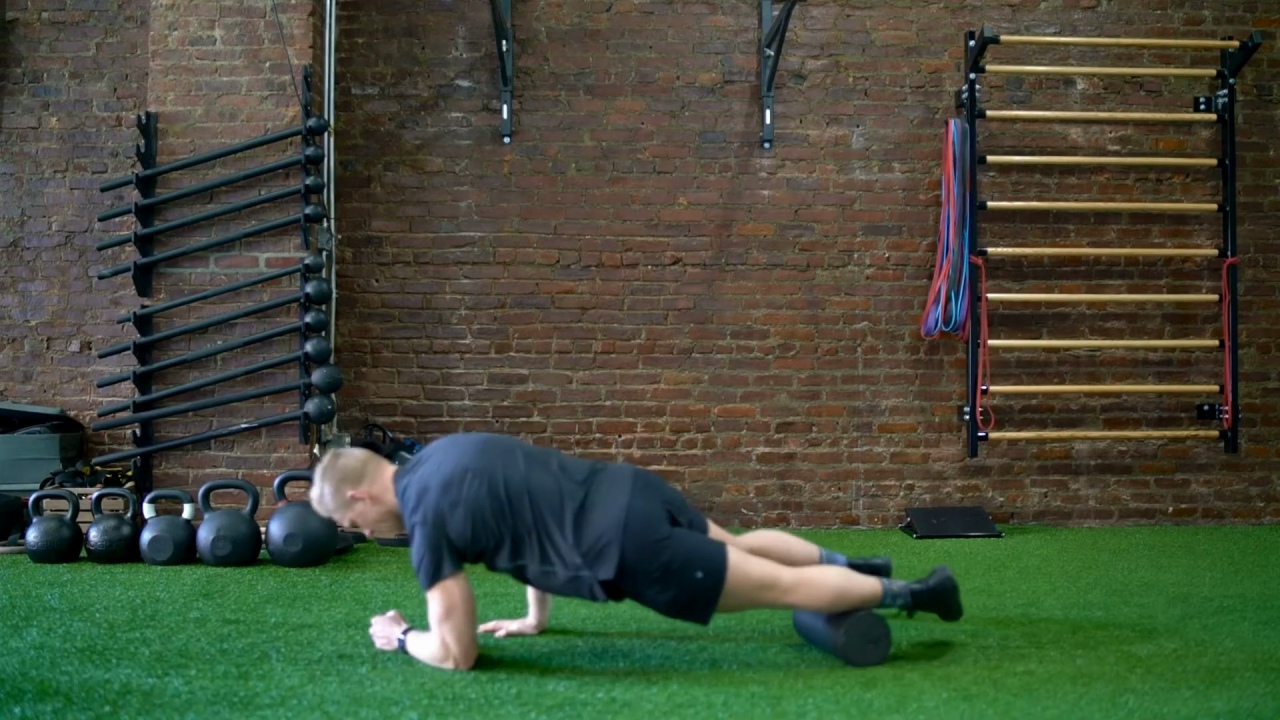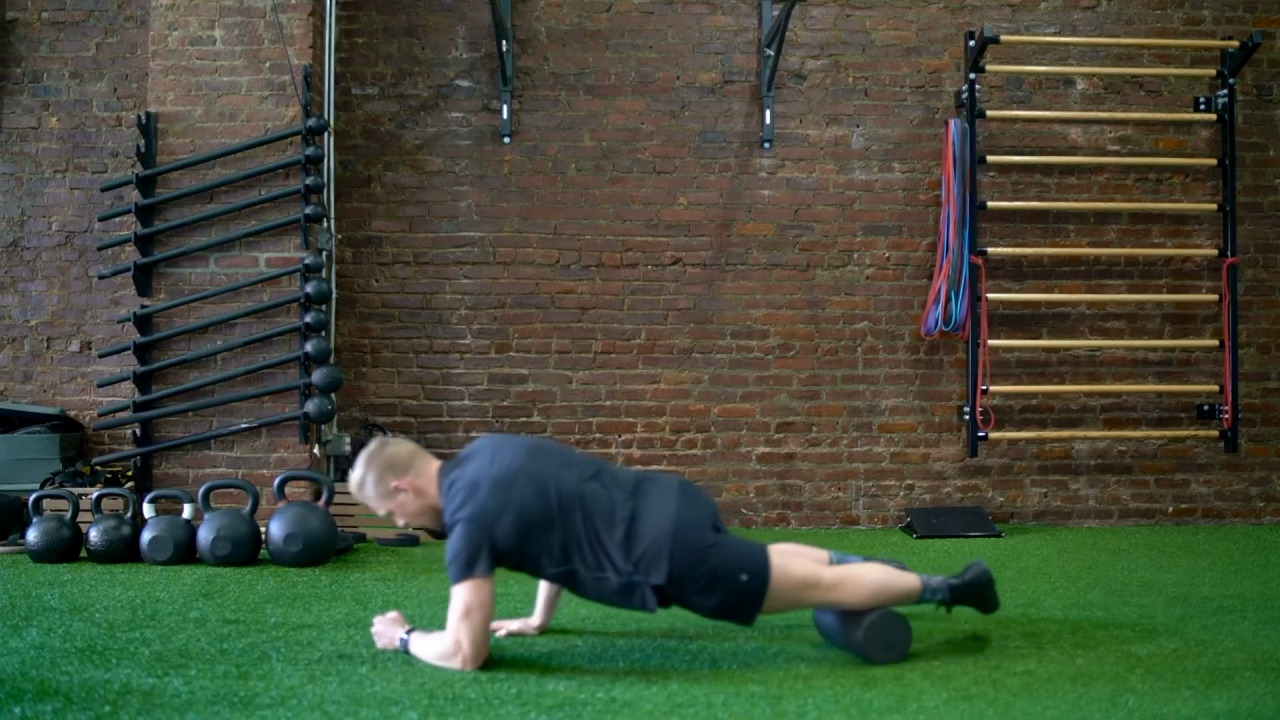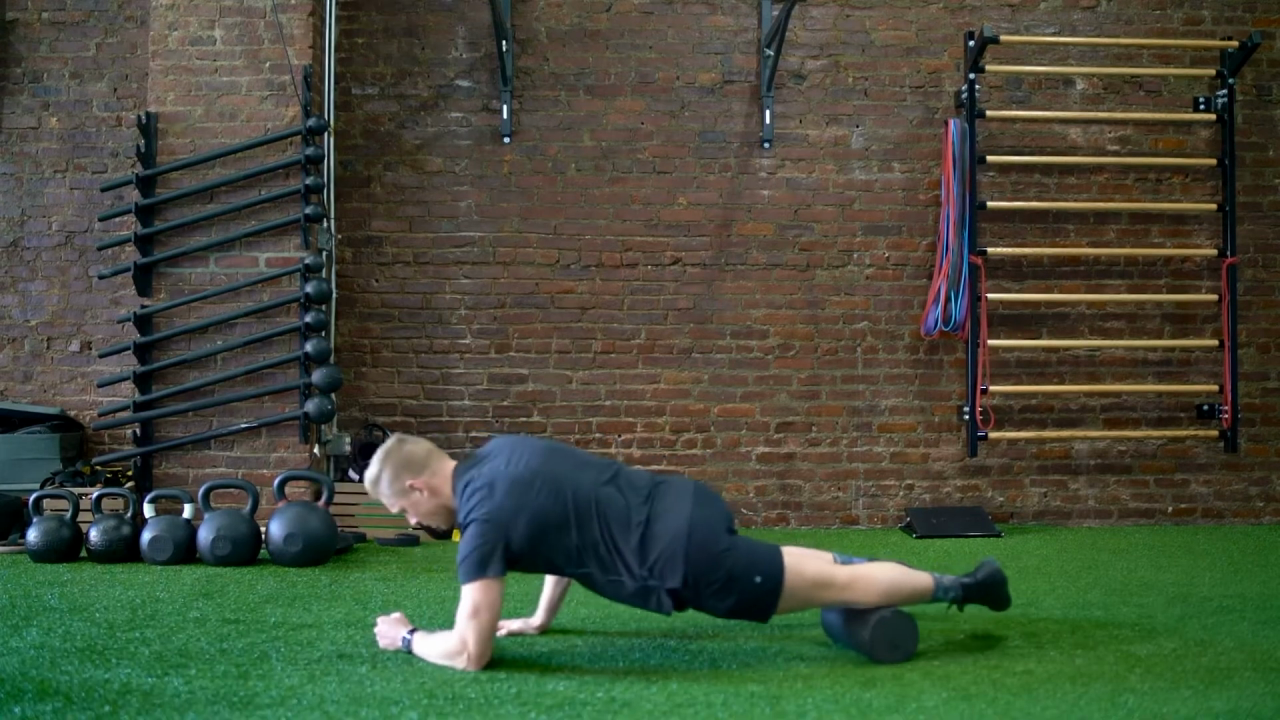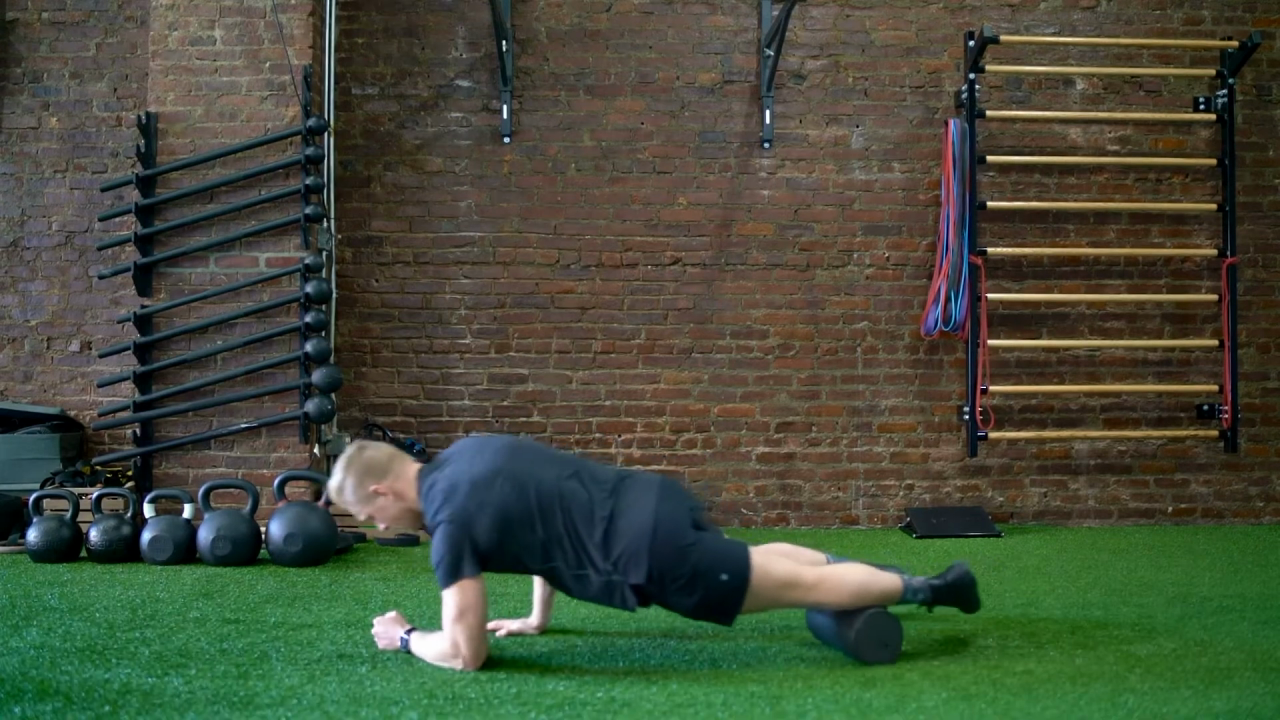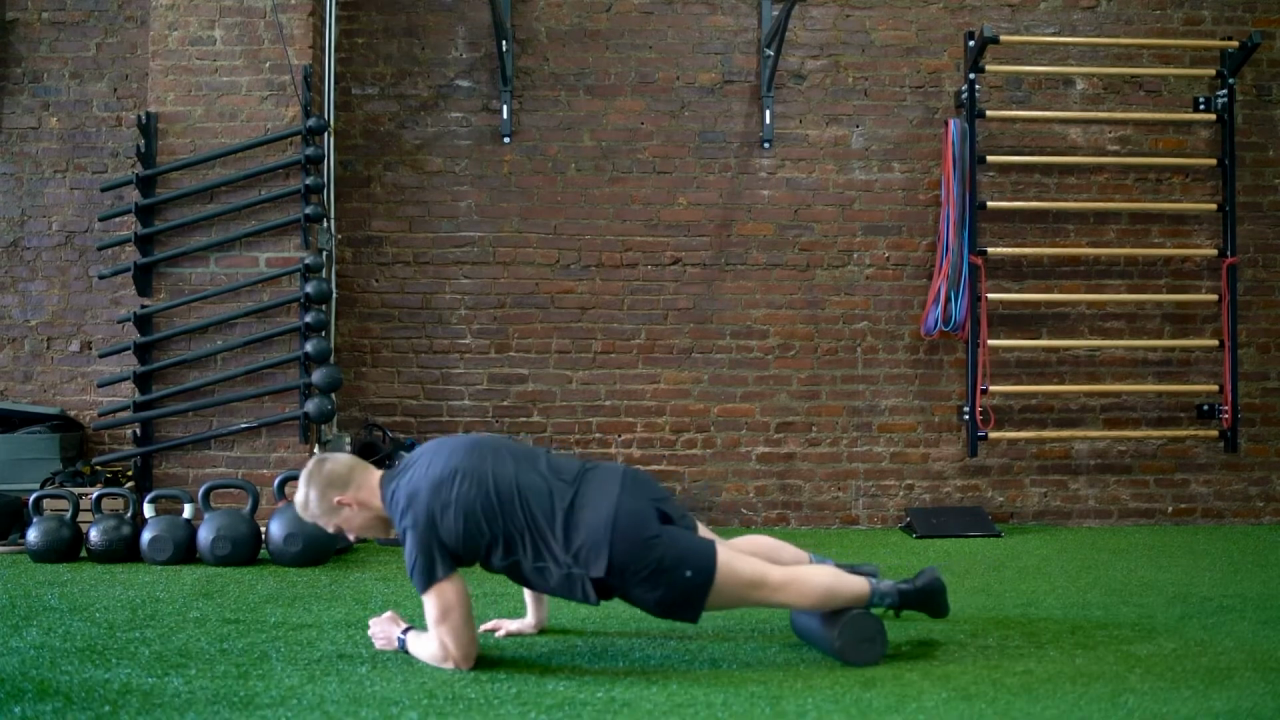
dt=0.3s
person 1, frame 1
left shoulder: (426, 518)
right shoulder: (442, 458)
left elbow: (457, 654)
left wrist: (401, 637)
right wrist: (535, 619)
left hip: (627, 545)
right hip: (630, 490)
left knee: (777, 586)
right knee: (735, 545)
left ankle: (910, 594)
right ankle: (848, 565)
person 1, frame 2
left shoulder: (469, 516)
right shoulder: (485, 453)
left elbow: (464, 653)
left wrist: (404, 637)
right wrist: (538, 618)
left hip: (667, 553)
right hip: (667, 503)
left knee: (817, 591)
right knee: (754, 556)
left ankle: (950, 587)
right ankle: (850, 562)
person 1, frame 3
left shoulder: (483, 517)
right shoulder: (499, 454)
left elbow: (469, 653)
left wrist: (407, 639)
right wrist: (539, 619)
left hip: (682, 557)
right hip: (680, 505)
left knee: (831, 592)
right knee: (767, 559)
left ankle: (963, 585)
right ankle: (856, 563)
person 1, frame 4
left shoulder: (452, 519)
right shoulder: (466, 454)
left elbow: (465, 653)
left wrist: (405, 637)
right wrist: (538, 618)
left hip: (649, 551)
right hip: (653, 500)
left knee: (801, 589)
right knee: (748, 554)
left ankle: (930, 587)
right ankle: (853, 568)
person 1, frame 5
left shoulder: (418, 520)
right shoulder: (431, 459)
left elbow: (457, 654)
left wrist: (402, 636)
right wrist: (534, 618)
left hip: (617, 544)
right hip: (620, 490)
left knee: (765, 585)
right knee: (727, 548)
left ankle: (897, 593)
right ankle: (841, 570)
